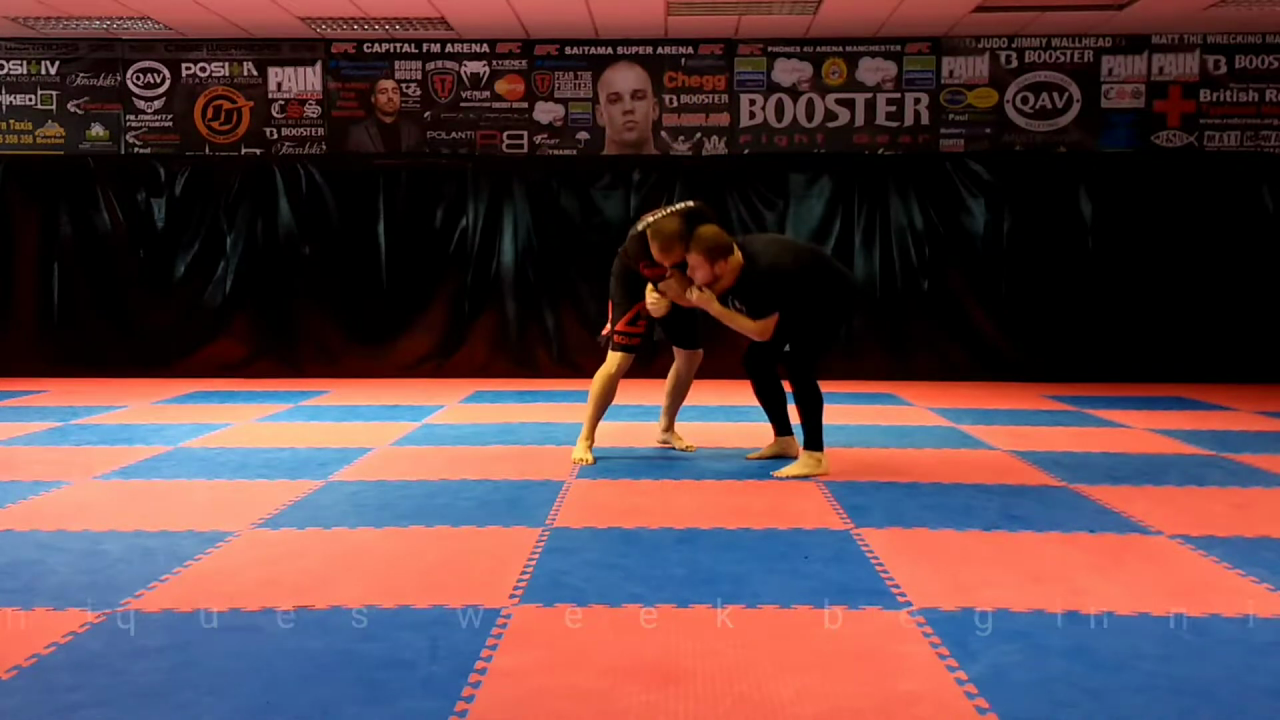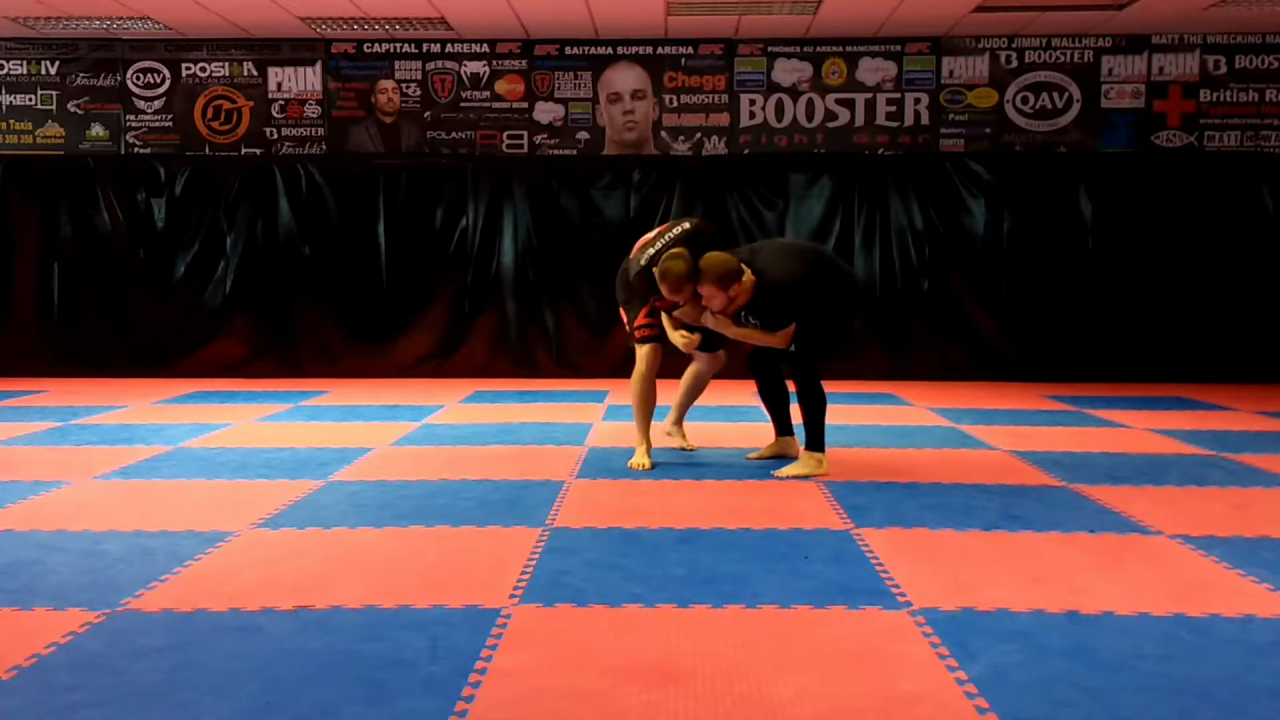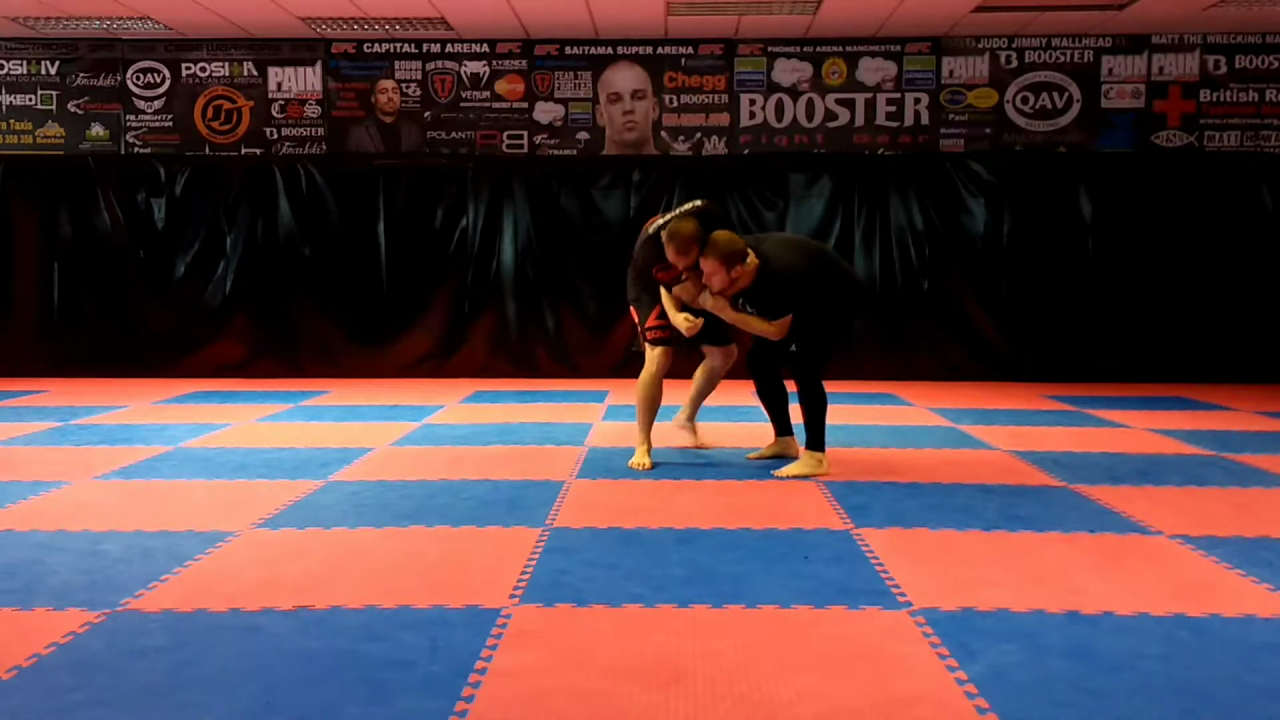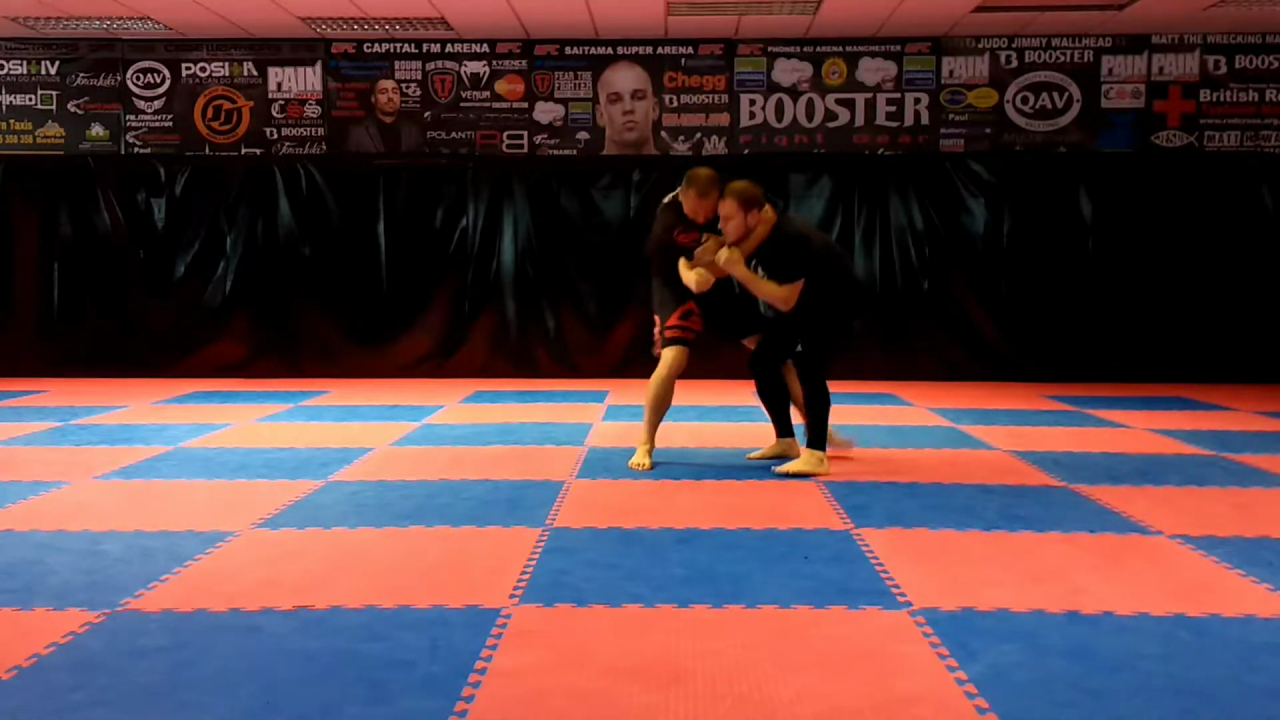
dt=0.3s
person 1, frame 1
left shoulder: (697, 217)
right shoulder: (638, 246)
right elbow: (685, 299)
left hip: (673, 286)
right hip: (632, 282)
left knee: (690, 355)
right knee: (618, 361)
left ankle: (667, 429)
right ankle: (586, 439)
person 1, frame 2
left shoulder: (699, 236)
right shoulder: (641, 278)
right elbow: (698, 317)
right hip: (639, 294)
left knee: (713, 358)
right knee: (648, 355)
left ankle: (675, 422)
right ankle: (643, 444)
person 1, frame 3
right shoulder: (648, 249)
right elbow: (695, 297)
left hip: (690, 289)
right hip: (650, 289)
left knee: (725, 355)
right knee: (658, 359)
left ankle: (687, 416)
right ankle: (643, 445)
person 1, frame 4
right shoulder: (671, 220)
right elbow: (715, 268)
right wrist: (758, 233)
left hip: (718, 279)
right hip: (675, 288)
right knee: (674, 360)
right ankle: (646, 444)
person 2, frame 1
left shoulder: (763, 275)
right shoulder: (728, 254)
left elbow: (762, 332)
left wrist: (712, 306)
left hip: (828, 299)
right hip: (796, 300)
left knee: (796, 363)
right knee: (756, 361)
left ankle: (814, 455)
right ankle: (785, 440)
person 2, frame 2
left shoulder: (775, 291)
right shoulder: (732, 266)
left elbow: (781, 340)
left wrist: (728, 329)
left hip: (832, 295)
right hip: (804, 295)
left knee: (801, 363)
right knee: (760, 361)
left ankle: (815, 456)
right ankle: (785, 440)
person 2, frame 3
left shoulder: (777, 278)
right shoulder: (739, 254)
left elbow: (777, 331)
left wrist: (726, 312)
left hip: (832, 296)
right hip: (801, 300)
left knee: (803, 364)
right knee: (759, 360)
left ankle: (815, 457)
right ankle: (785, 441)
person 2, frame 4
left shoulder: (790, 240)
right shoulder: (746, 236)
left elbow: (785, 300)
left wrist: (739, 271)
left hip: (829, 302)
right hip: (798, 304)
left knee: (808, 365)
right knee: (762, 362)
left ankle: (815, 454)
right ankle: (786, 441)
